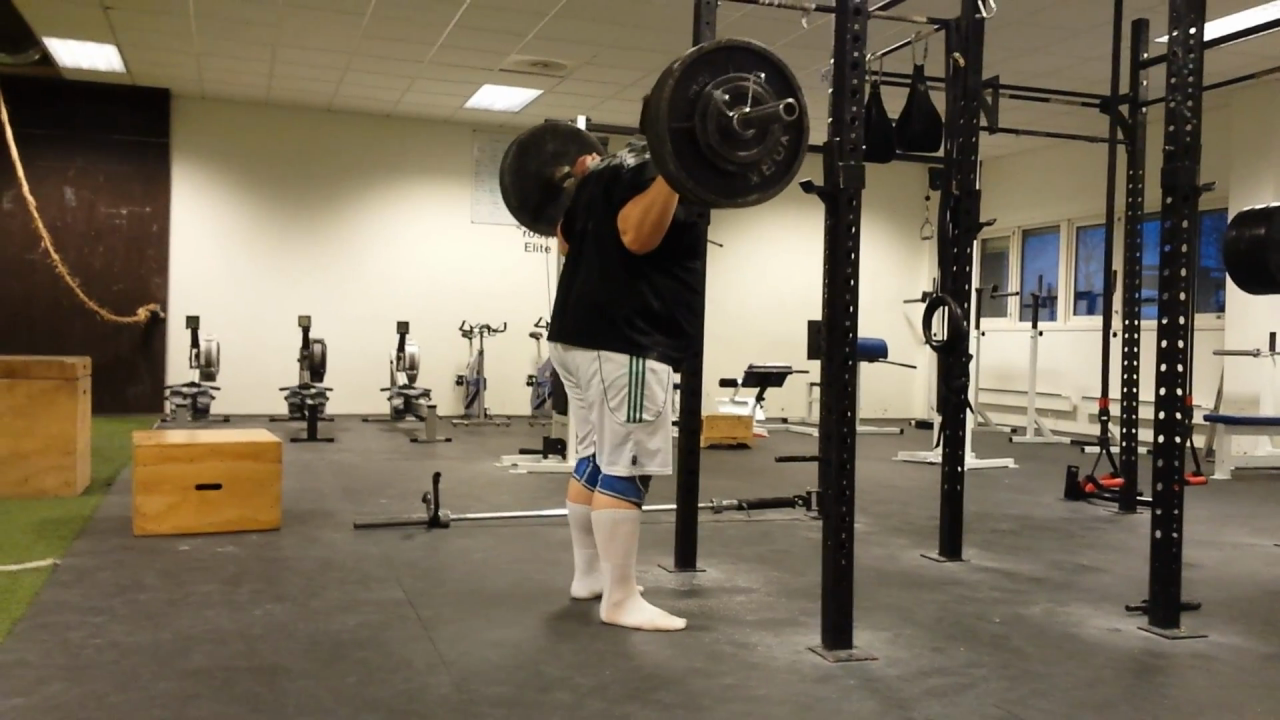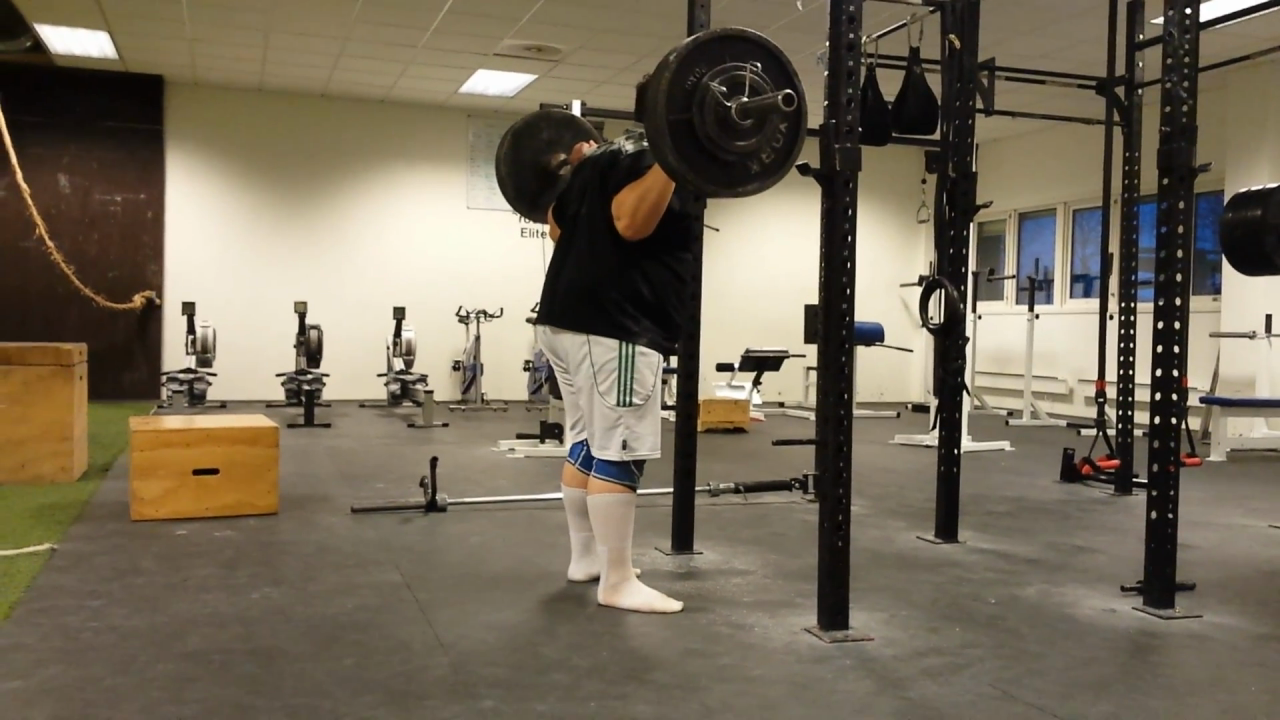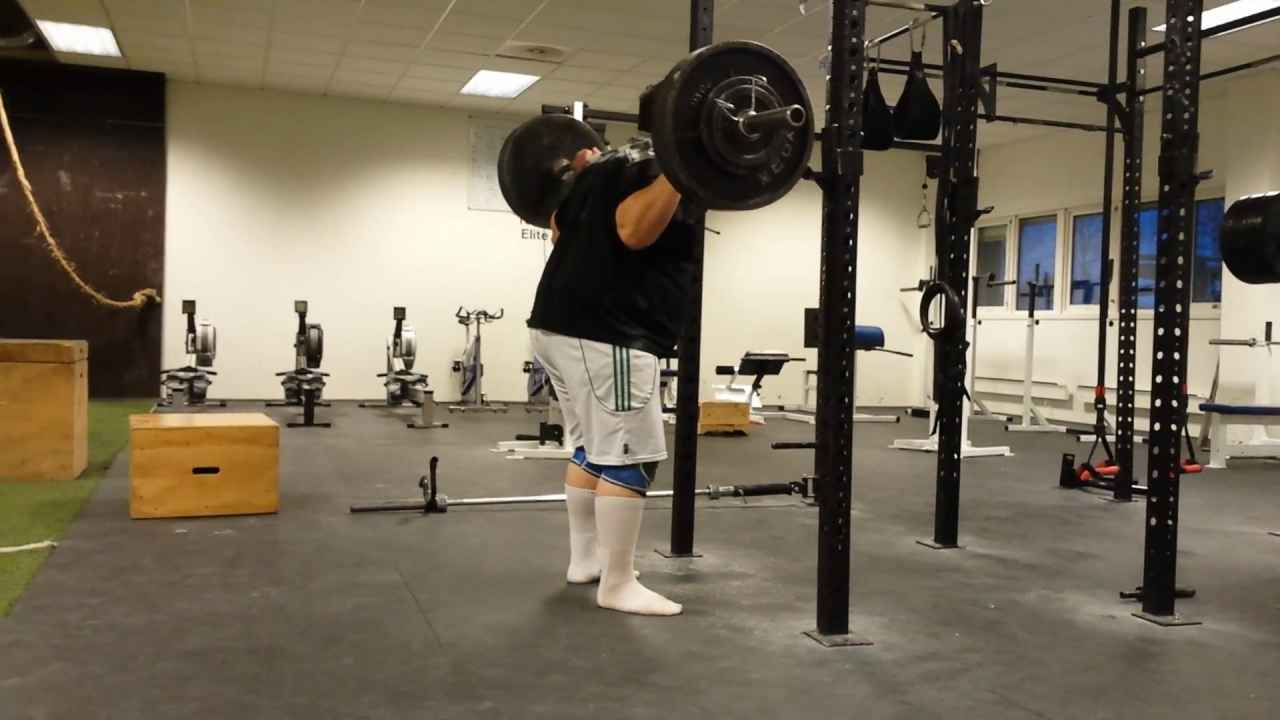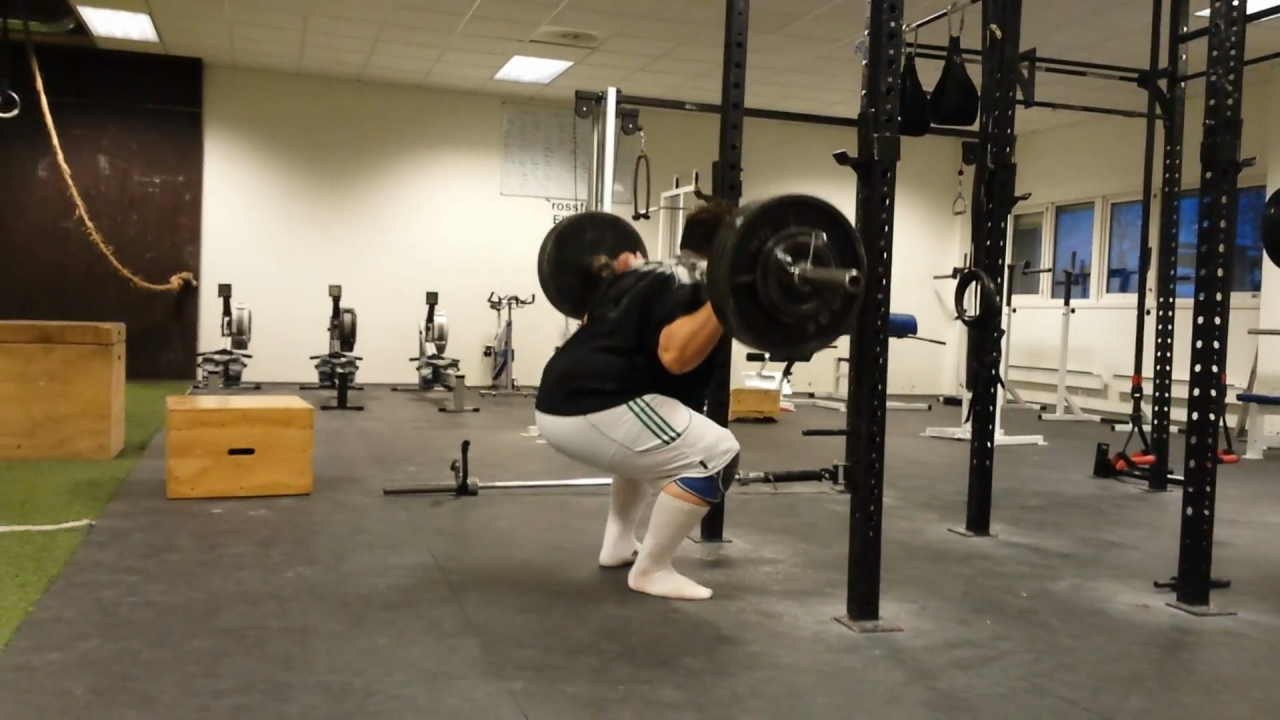
dt=1s
person 1, frame 1
left shoulder: (604, 174)
right shoulder: (649, 173)
left elbow: (568, 242)
right elbow: (637, 235)
left wrist: (579, 185)
left hip: (579, 336)
right hip: (622, 344)
left knee: (593, 461)
right knee: (624, 469)
left ankle: (588, 574)
right ankle: (620, 600)
person 1, frame 2
left shoulder: (604, 162)
right shoulder: (649, 163)
left elbow: (558, 229)
right elbow: (631, 222)
left wrist: (575, 173)
left hip: (567, 321)
right hip: (612, 330)
left knee: (586, 446)
right knee: (618, 453)
left ankle: (585, 558)
right ankle: (617, 582)
person 1, frame 3
left shoulder: (605, 168)
right shoulder: (652, 168)
left elbow: (560, 232)
right elbow: (634, 230)
left wrist: (578, 176)
left hip: (560, 325)
right hip: (605, 333)
left knee: (592, 451)
right knee: (628, 457)
left ankle: (585, 559)
right ankle: (617, 584)
person 1, frame 4
left shoulder: (644, 274)
right shoulder: (693, 289)
left elbow: (593, 323)
right elbow: (676, 355)
left wrist: (618, 274)
left hip: (557, 405)
right hip: (591, 409)
left knee: (649, 450)
right knee: (715, 456)
left ankle: (618, 546)
right ankle: (651, 570)
